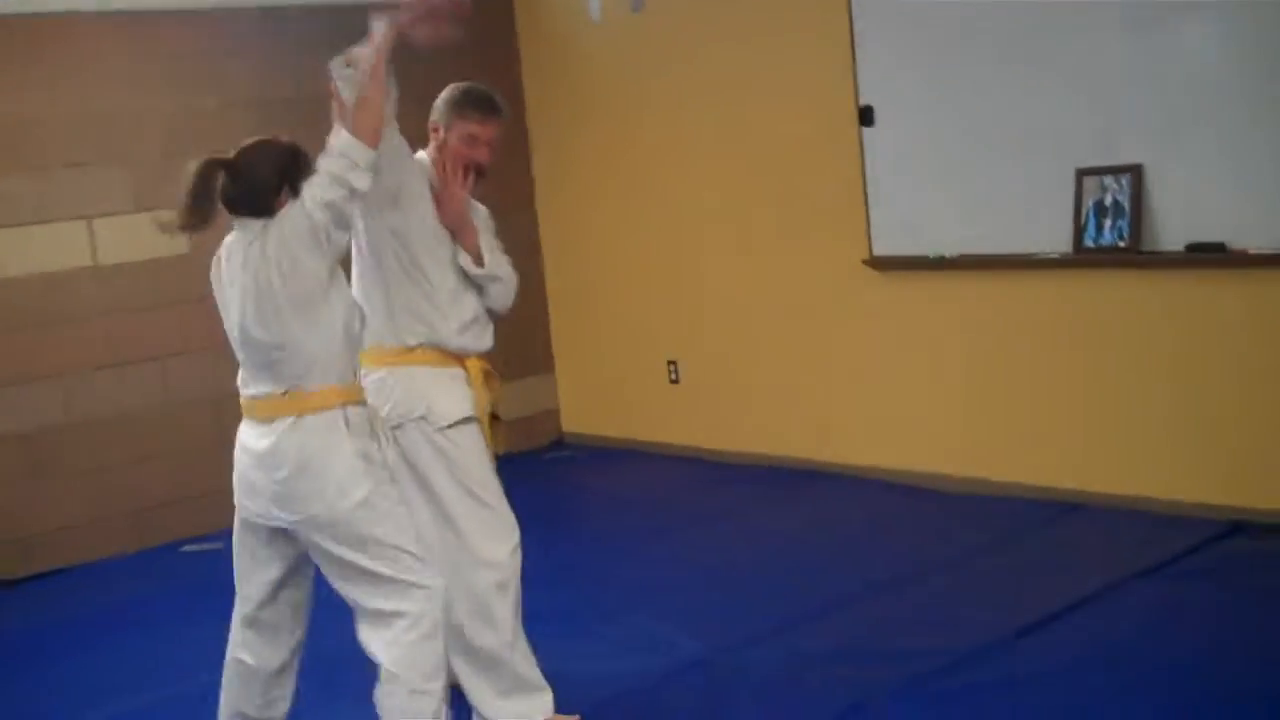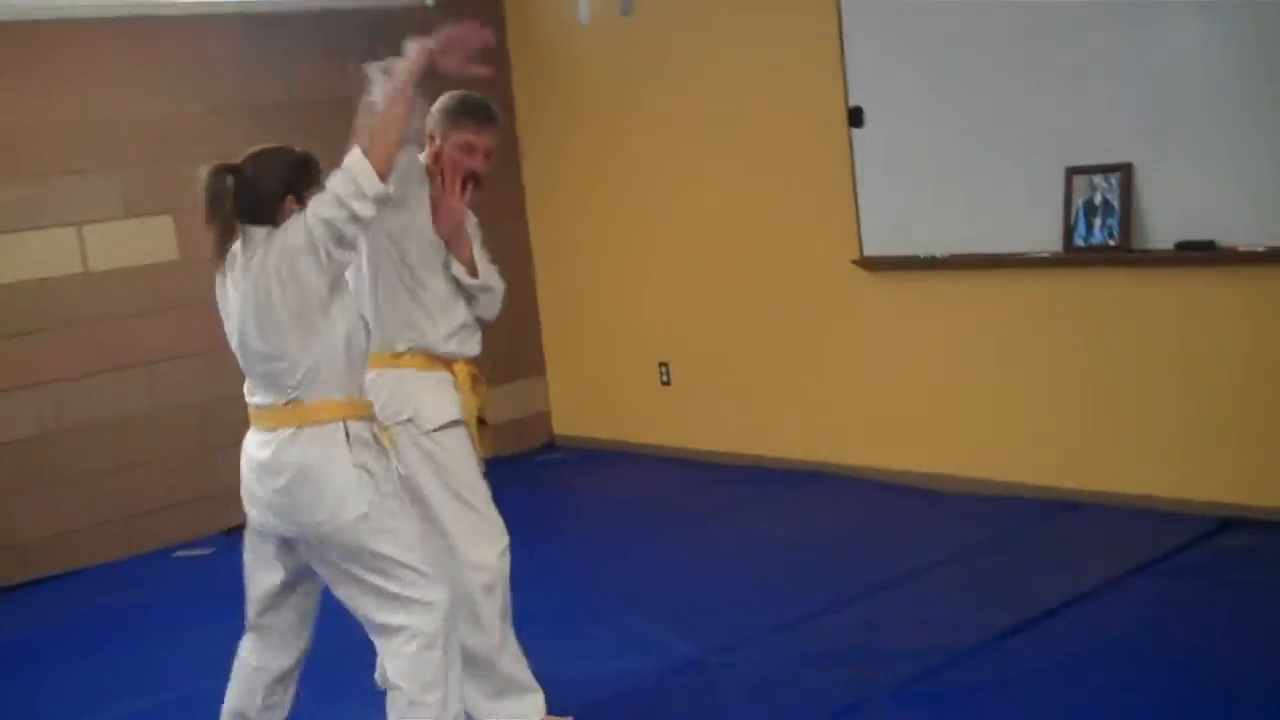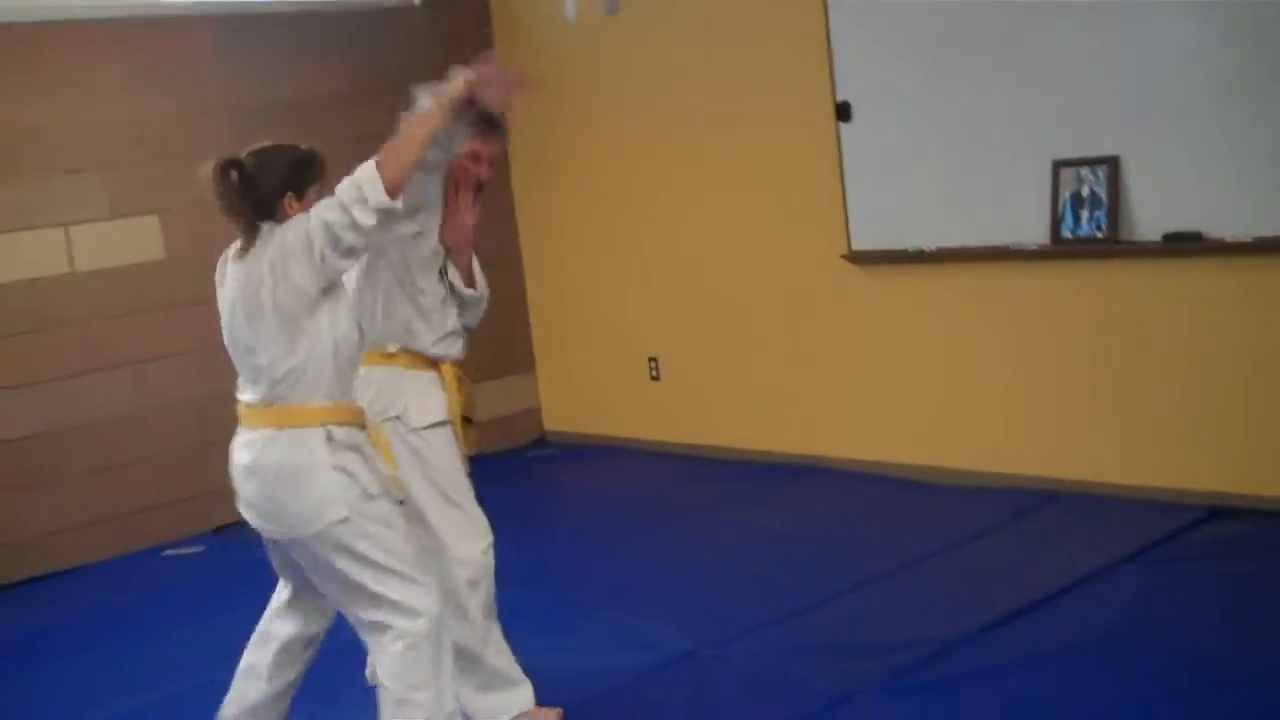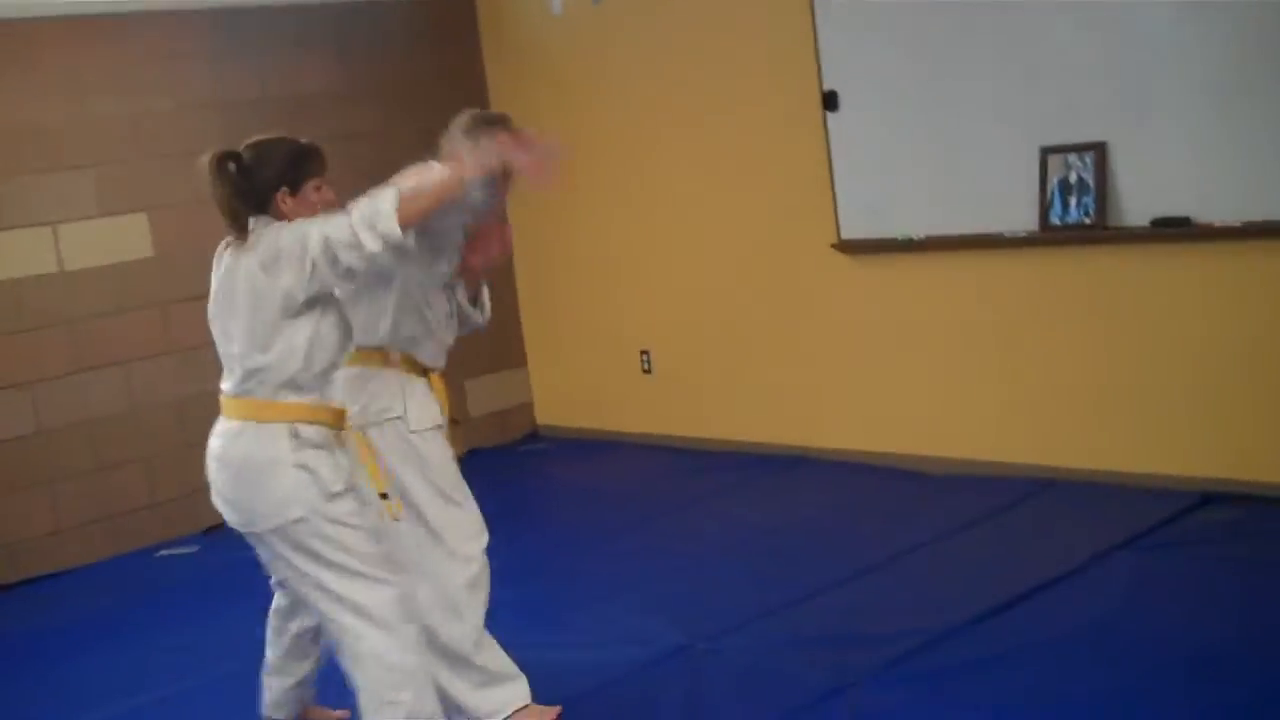
dt=0.1s
person 1, frame 1
left shoulder: (232, 256)
right shoulder: (295, 239)
right elbow: (351, 159)
left wrist: (342, 115)
left hip: (261, 454)
right hip: (326, 452)
left knee: (264, 618)
right knee: (407, 598)
person 1, frame 2
left shoulder: (237, 261)
right shoulder: (297, 252)
left elbow: (353, 192)
right elbow: (365, 172)
right wrist: (420, 60)
left hip: (270, 462)
right hip: (330, 461)
left knee: (275, 622)
right knee: (413, 608)
person 1, frame 3
left shoulder: (238, 262)
right shoulder: (295, 253)
left elbow: (350, 210)
right elbow: (374, 187)
right wrist: (449, 97)
left hip: (261, 458)
right hip: (314, 463)
left knee: (304, 602)
right knee: (406, 610)
person 1, frame 4
left shoulder: (243, 251)
right shoulder: (284, 250)
left elbow: (357, 238)
right elbow: (374, 224)
right wrist: (478, 162)
left hip: (245, 450)
right hip: (281, 459)
left knee: (305, 584)
right knee: (374, 606)
person 2, frame 1
left shoulder: (472, 211)
right shoulder: (394, 179)
left elbow: (501, 293)
right elbow: (359, 93)
left wrist: (460, 224)
left hip: (446, 390)
right hip: (412, 393)
left knee: (436, 541)
right knee: (480, 544)
person 2, frame 2
left shoulder: (448, 210)
right shoulder: (399, 184)
left elbow: (487, 303)
right elbow: (386, 92)
left wrist: (458, 240)
left hip: (431, 393)
right hip: (406, 395)
left knee: (427, 543)
right knee: (470, 548)
person 2, frame 3
left shoulder: (448, 213)
right shoulder: (409, 189)
left elbow: (470, 309)
left wrist: (460, 250)
right wrist: (479, 99)
left hip: (414, 391)
right hip: (392, 393)
left knee: (416, 541)
right knee: (455, 545)
person 2, frame 4
left shoulder: (446, 207)
left elbow: (456, 317)
left wrist: (473, 279)
left hip: (369, 388)
right hip: (379, 395)
left knee: (412, 536)
right knee: (448, 541)
